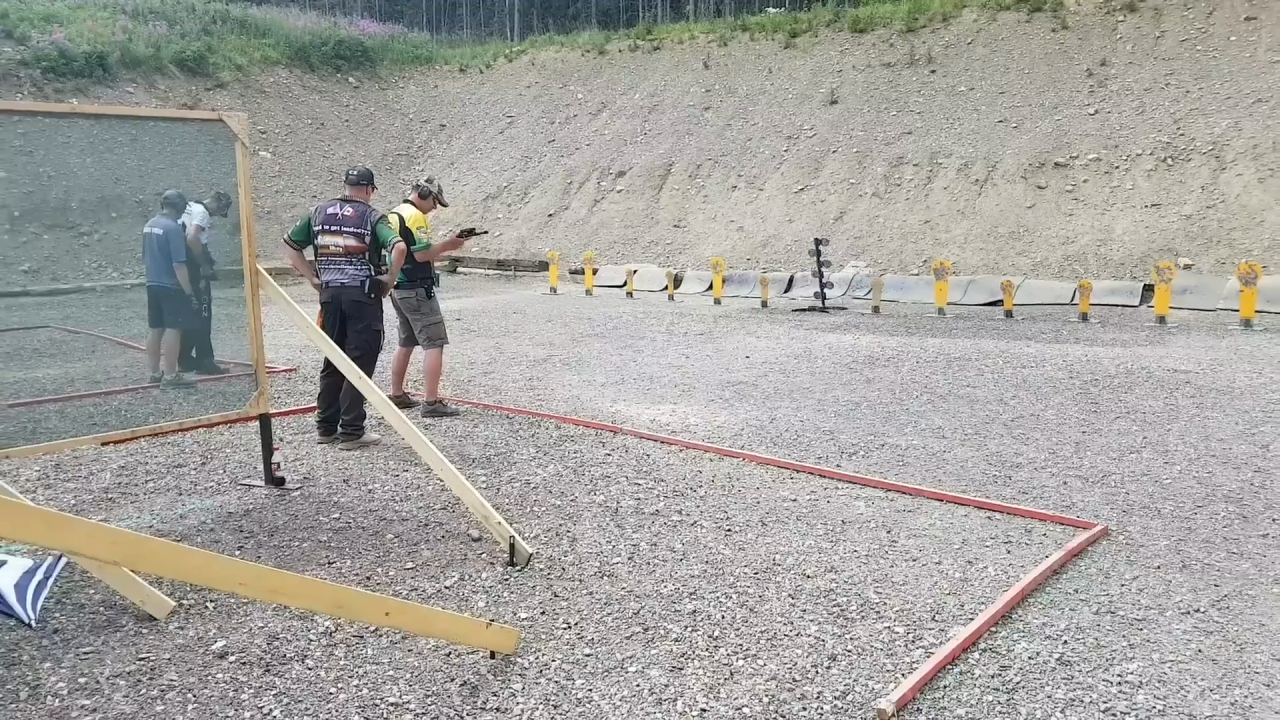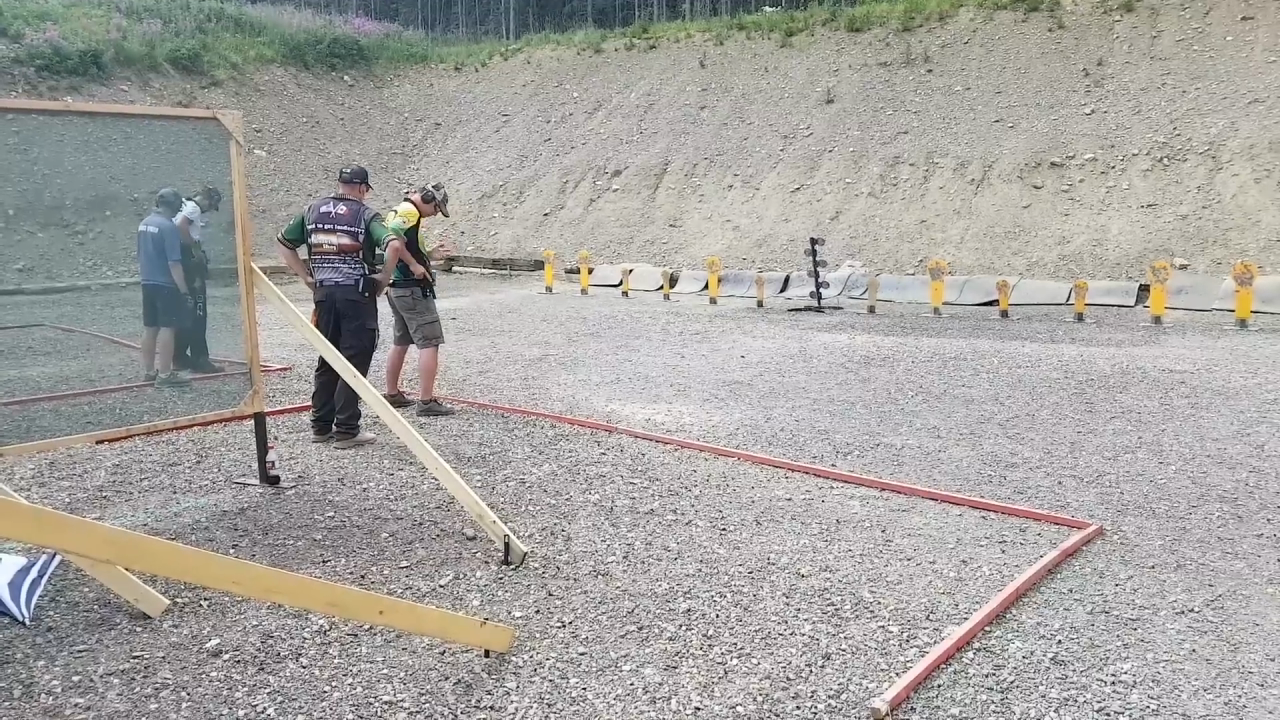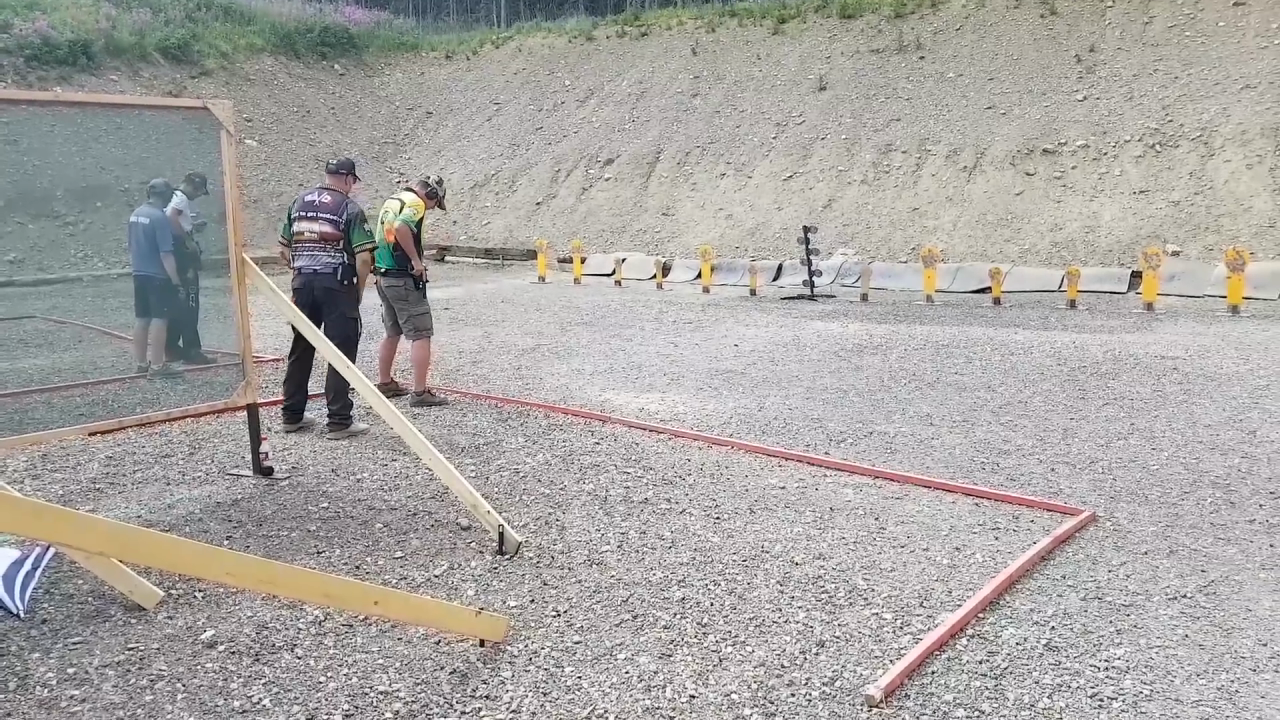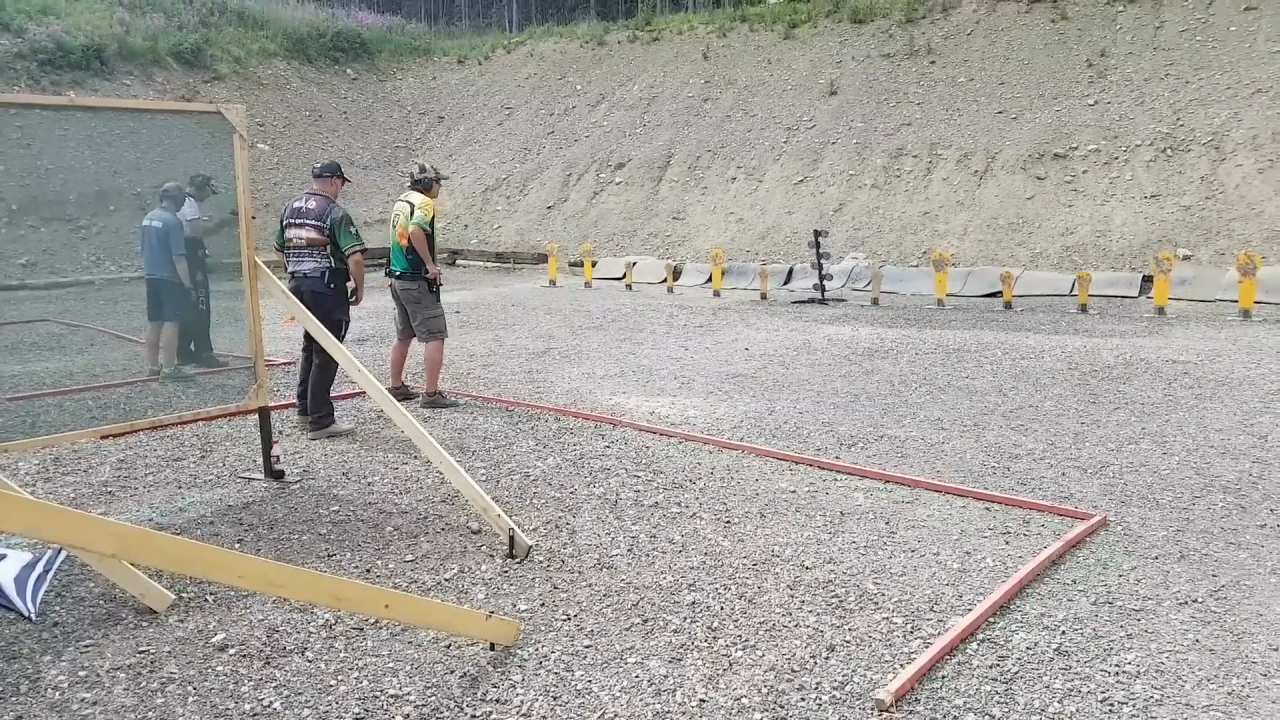
dt=1s
person 1, frame 1
left shoulder: (318, 212)
right shoulder: (372, 216)
left elbow: (290, 245)
left wrist: (312, 278)
right wrist: (390, 279)
left hip: (330, 294)
right hip: (362, 294)
left knee: (333, 361)
right knee: (360, 363)
left ankle: (327, 427)
right ankle: (351, 431)
person 1, frame 2
left shoulder: (312, 210)
right shoulder: (365, 214)
left elbow: (283, 243)
right elbow: (395, 245)
left wrist: (307, 277)
right wrist: (384, 277)
left hip: (324, 293)
right hip: (356, 294)
left knee: (327, 360)
right knee: (354, 361)
left ankle: (321, 425)
right ankle: (346, 430)
person 1, frame 3
left shoulder: (298, 202)
right shoulder: (350, 208)
left elbow: (285, 249)
right elbow: (363, 257)
right wrist: (359, 289)
left hip: (302, 283)
right hip: (336, 284)
left knee: (301, 349)
right knee: (341, 351)
left ankle: (292, 415)
right ankle: (339, 421)
person 1, frame 4
left shoulder: (290, 208)
right shoulder: (335, 213)
left elbow: (280, 249)
right elbow: (355, 258)
right wrist: (358, 288)
left hip: (297, 285)
right hip: (326, 287)
left knee: (311, 348)
right knee: (325, 354)
left ankle: (306, 408)
right ankle: (320, 421)
person 2, frame 1
left shoulder: (394, 214)
right shoulder: (415, 216)
right elbow: (421, 254)
left wrist: (445, 247)
right wrist: (449, 243)
left hip: (399, 288)
right hip: (417, 290)
left knee: (405, 343)
right knee: (434, 344)
left ankle: (397, 395)
right ankle: (431, 403)
person 2, frame 2
left shoulder: (398, 211)
right shoulder: (409, 211)
left wrist: (428, 255)
right wrist: (414, 265)
left hip: (397, 287)
right hip: (413, 288)
left knee: (401, 342)
right knee: (429, 343)
left ankle: (392, 394)
right ankle: (426, 401)
person 2, frame 3
left shoulder: (392, 200)
right shoulder: (415, 202)
right elbow: (401, 227)
right wrist: (415, 260)
left hip: (384, 276)
right hip: (404, 278)
left knee: (393, 332)
right knee: (421, 335)
left ankle: (385, 383)
right ankle: (420, 393)
person 2, frame 4
left shoulder: (401, 201)
right shoulder: (423, 202)
right elbow: (415, 230)
right wrist: (430, 263)
left hip: (398, 278)
right hip: (418, 281)
left knee: (403, 336)
right knee: (435, 336)
left ankle: (396, 387)
right ankle: (431, 394)
person 3, frame 1
left shoulder: (149, 225)
right shoulder: (173, 228)
right elbow: (178, 264)
right wrist: (189, 292)
left hip: (152, 285)
right hip: (170, 287)
left knee: (155, 330)
right knee: (172, 330)
left ankle: (155, 373)
right ankle: (170, 376)
person 3, frame 2
left shoulder: (144, 224)
right shoulder: (168, 227)
left elbow: (140, 255)
right elbow: (173, 263)
right wrist: (184, 291)
left hip: (147, 283)
right hip: (165, 286)
left knee: (150, 329)
right knee: (167, 329)
left ankle: (149, 371)
right ankle: (164, 375)
person 3, frame 3
left shoulder: (135, 215)
right shoulder: (160, 218)
left elbow: (131, 246)
right elbow: (166, 254)
right wrist: (176, 281)
left hip: (139, 275)
right hip: (157, 277)
left knee: (142, 320)
right knee: (159, 320)
left ankle: (141, 363)
right ankle: (157, 366)
person 3, frame 4
left shoulder: (148, 218)
right shoulder: (172, 221)
left elbow: (143, 249)
right elbow: (178, 257)
right wrist: (188, 284)
left hip: (151, 278)
right hip: (169, 280)
left knee: (153, 323)
right knee: (170, 323)
left ankle: (153, 367)
right ankle: (168, 370)
person 4, frame 1
left shoulder: (190, 207)
right shoulder: (202, 212)
left elbow: (186, 236)
right elbow: (192, 238)
right wrist: (204, 265)
right hip: (194, 268)
right knee: (201, 315)
left ankle: (185, 359)
right ankle: (204, 361)
person 4, frame 2
left shoulder: (183, 206)
right shoulder: (193, 208)
right elbow: (180, 226)
right wrist: (195, 249)
right hip: (189, 263)
right knee: (196, 312)
left ankle: (179, 357)
right ankle: (200, 359)
person 4, frame 3
left shoulder: (174, 197)
right shoulder: (181, 199)
right elbow: (171, 219)
left wrist: (192, 226)
right wrist: (188, 240)
left hip: (175, 256)
right hip: (182, 255)
left knee: (176, 303)
right knee: (189, 304)
left ankle: (172, 348)
right ankle: (192, 351)
person 4, frame 4
left shoulder: (184, 203)
right shoulder: (189, 204)
right elbow: (200, 231)
left wrist: (221, 223)
right wrist: (222, 222)
left hip: (186, 262)
right hip: (192, 262)
left knee: (187, 308)
right knee: (200, 308)
left ankle: (184, 352)
right ankle: (204, 354)
